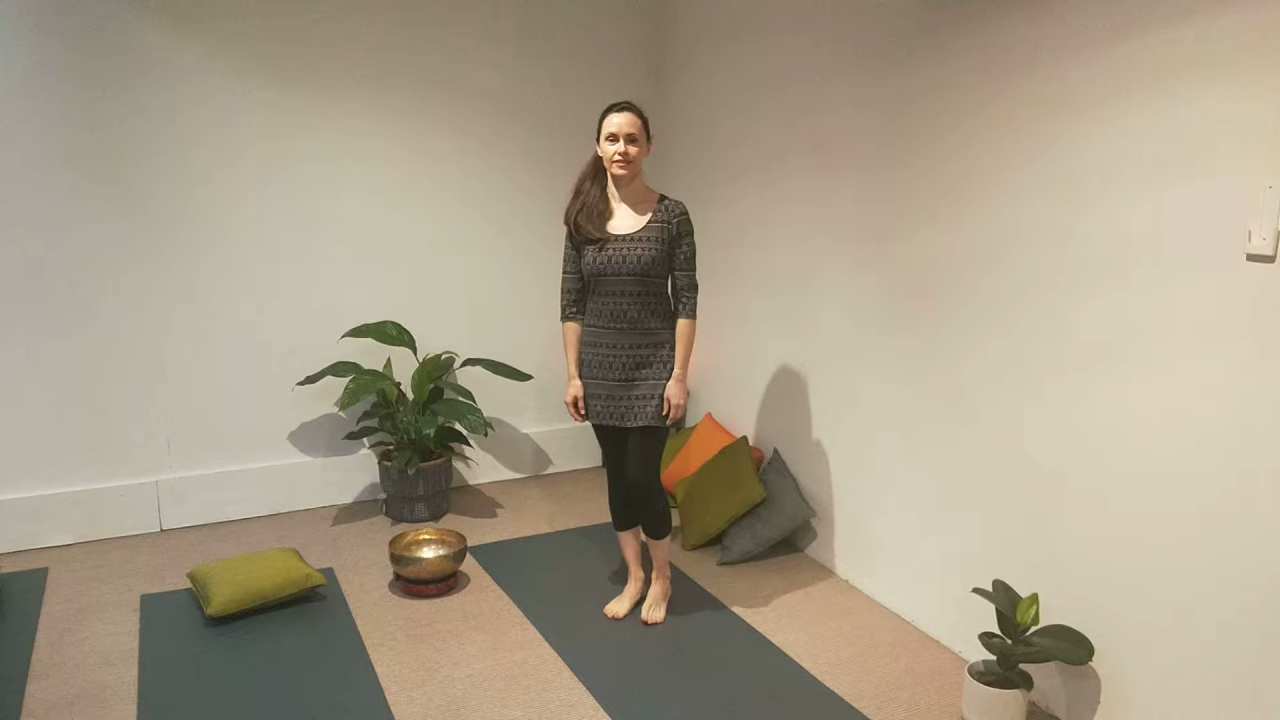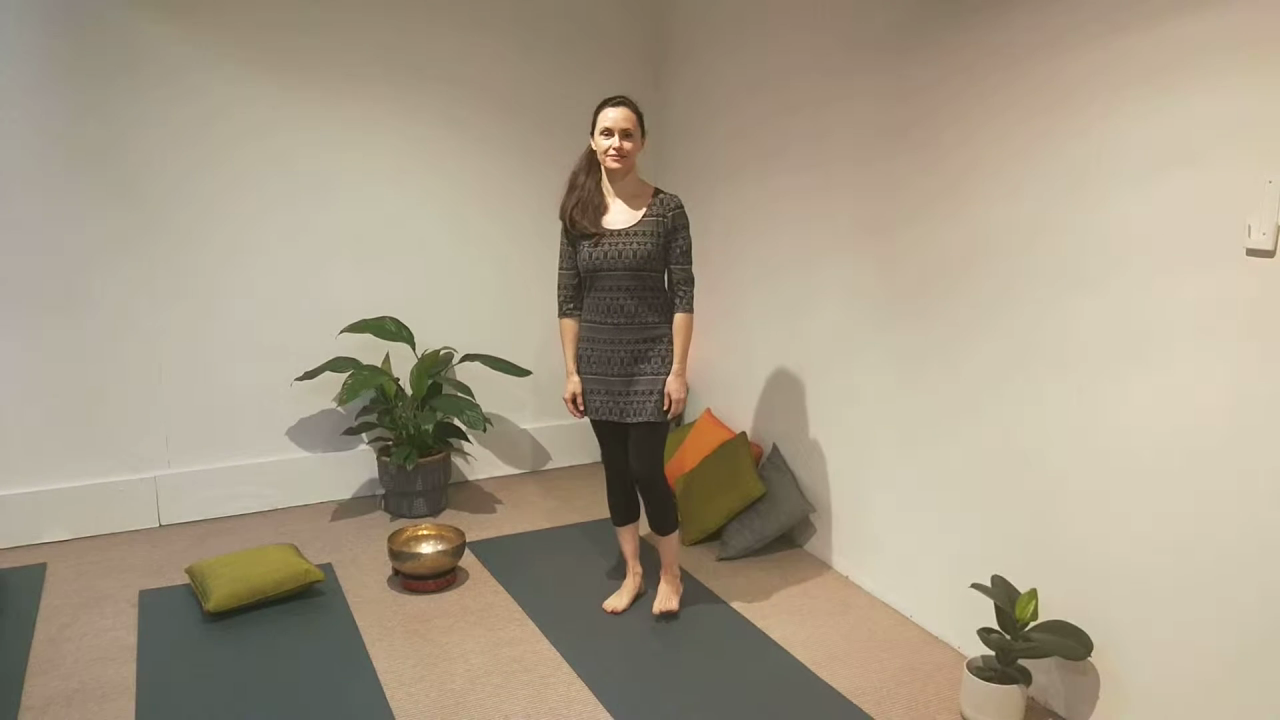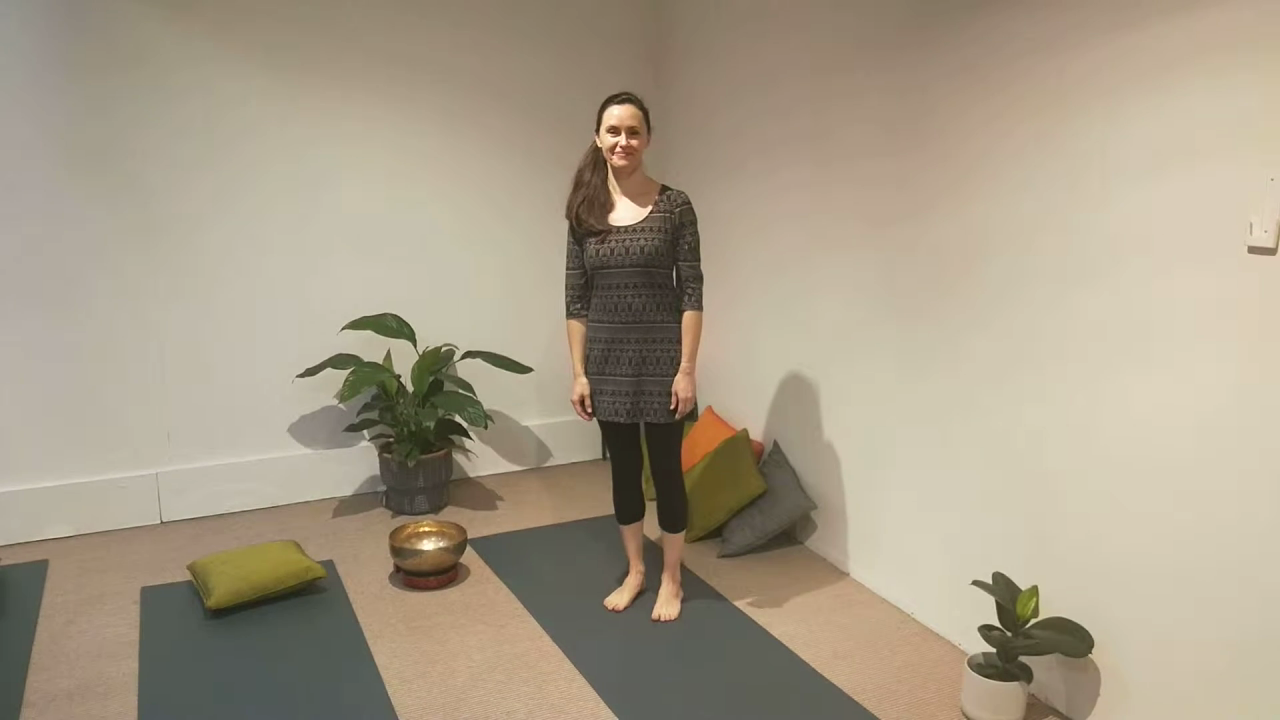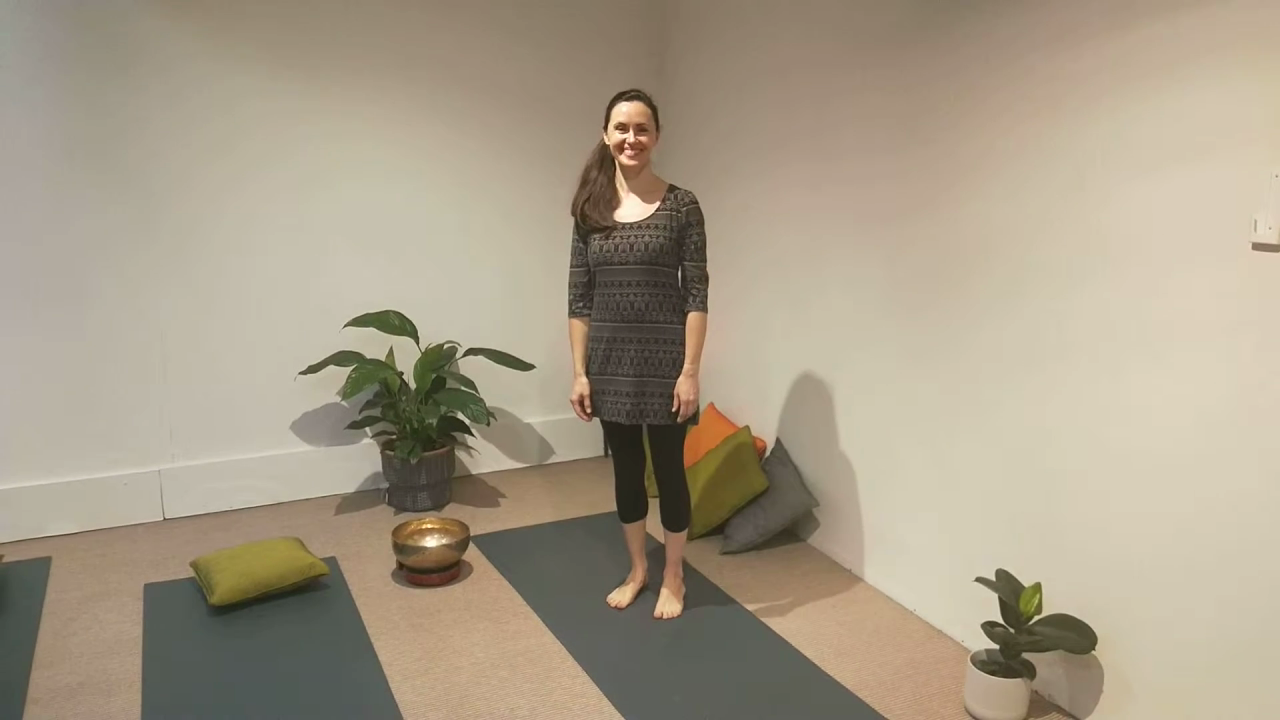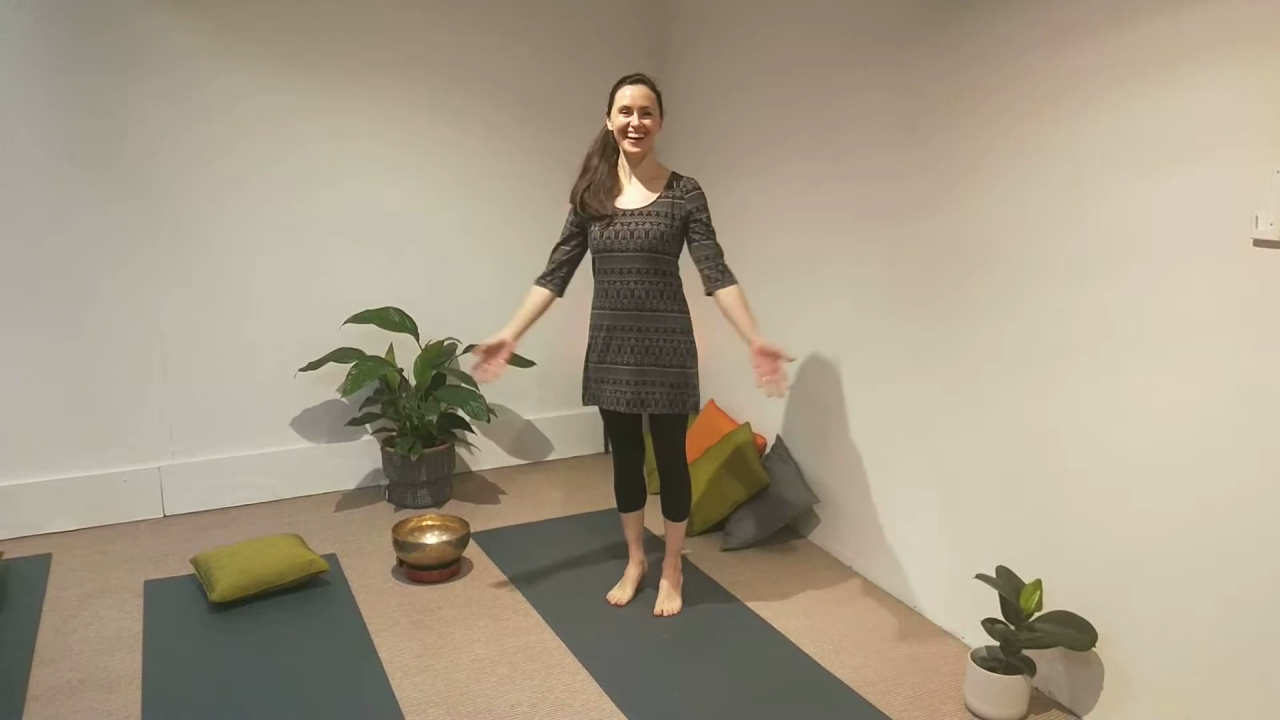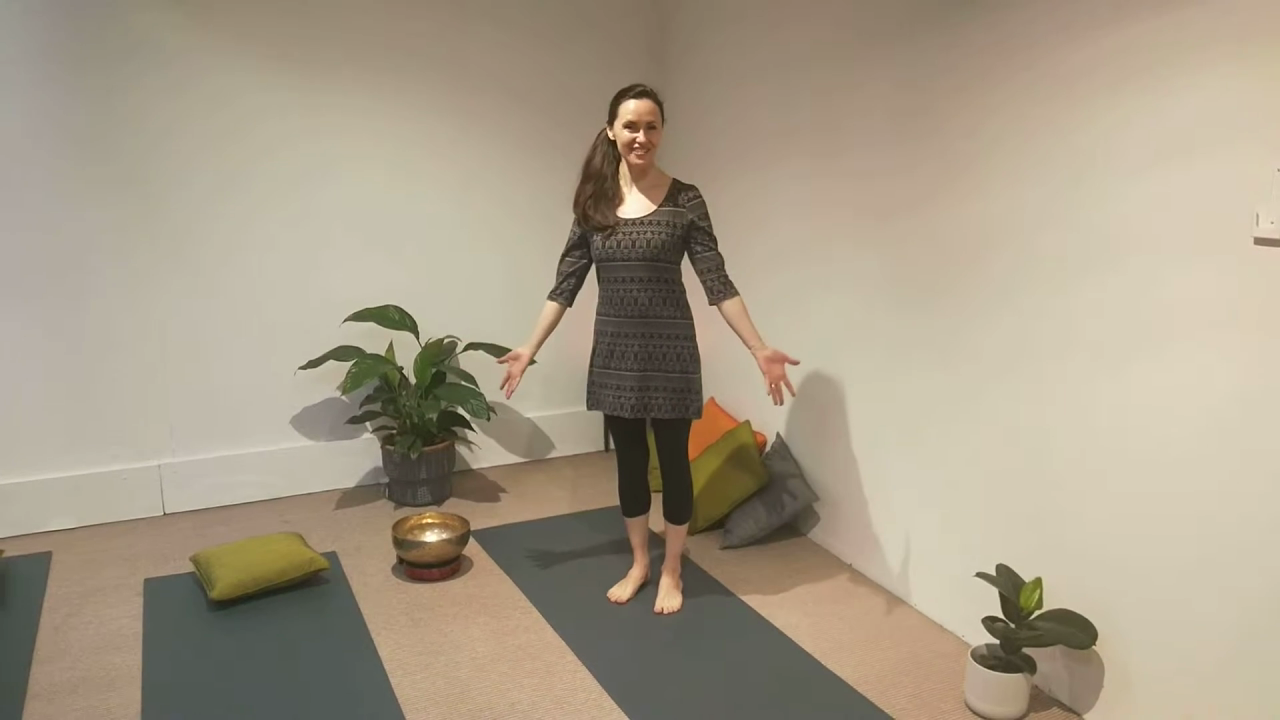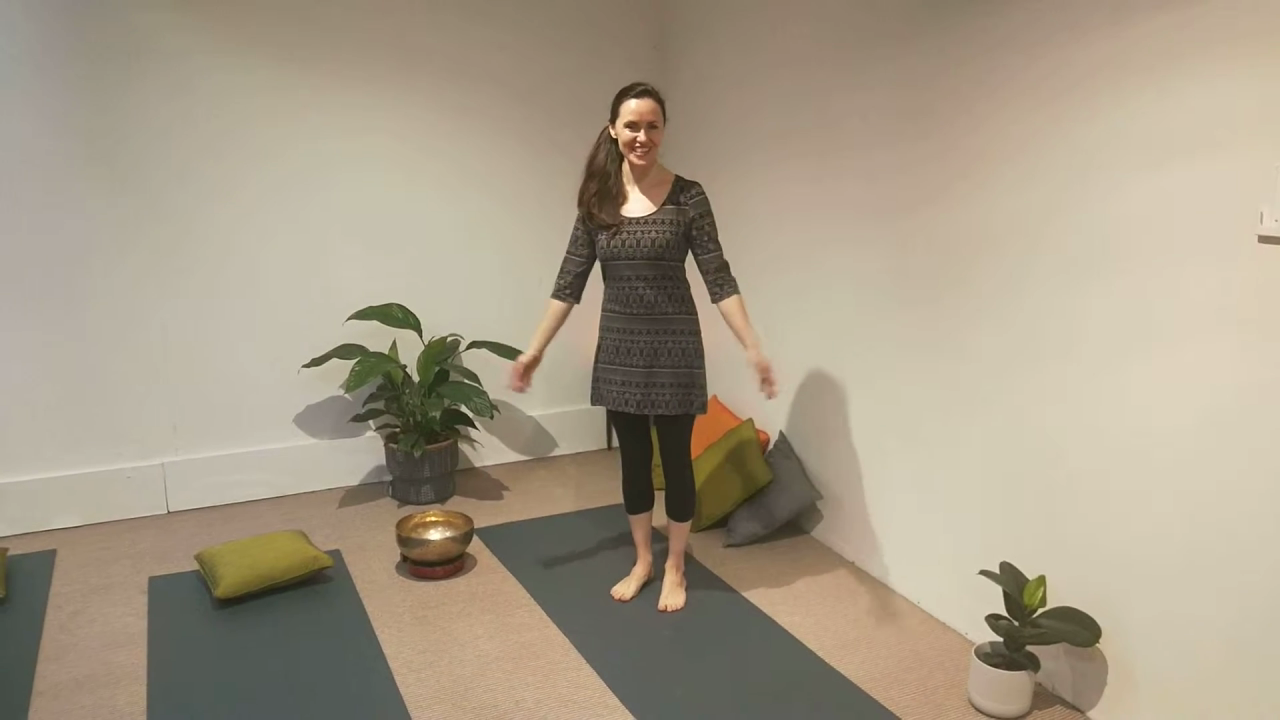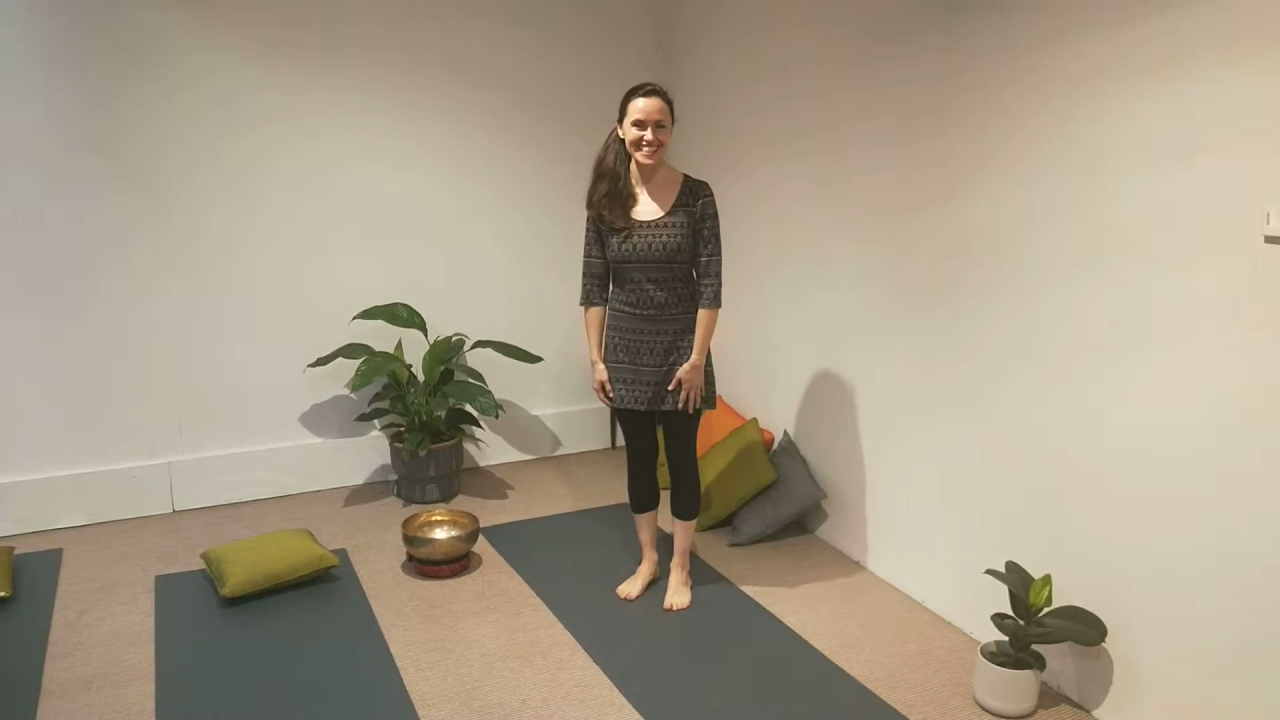
dt=0.5s
person 1, frame 1
left shoulder: (672, 215)
right shoulder: (584, 216)
left elbow: (686, 301)
right elbow: (572, 301)
left wrist: (679, 375)
right wrist: (573, 374)
left hip: (652, 364)
right hip: (601, 365)
left knee: (643, 474)
right knee: (616, 474)
left ankle: (661, 579)
right ankle: (633, 577)
person 1, frame 2
left shoulder: (667, 209)
right shoulder: (579, 212)
left elbow: (683, 295)
right elbow: (568, 298)
left wrist: (679, 369)
right wrist: (571, 370)
left hip: (651, 358)
right hip: (599, 360)
left knee: (646, 469)
right knee: (616, 469)
left ankle: (670, 574)
right ankle: (633, 573)
person 1, frame 3
left shoulder: (674, 205)
right shoulder: (585, 209)
left elbow: (691, 293)
right elbow: (576, 298)
left wrist: (687, 368)
right wrist: (579, 371)
left hip: (661, 357)
right hip: (607, 360)
left knee: (665, 467)
right knee: (623, 467)
left ankle: (671, 579)
right ankle: (634, 571)
person 1, frame 4
left shoulder: (682, 206)
right shoulder: (590, 208)
left elbow: (696, 296)
right elbow: (579, 298)
left wrist: (690, 371)
right wrist: (579, 372)
left hip: (663, 357)
right hip: (609, 359)
left knee: (668, 468)
right knee: (626, 468)
left ankle: (673, 576)
right ankle: (637, 568)
person 1, frame 5
left shoulder: (684, 192)
right shoulder: (591, 193)
left elbow: (716, 272)
right elbow: (555, 273)
left wrist: (754, 339)
right wrist: (510, 334)
left hip: (665, 344)
right hip: (610, 344)
left knee: (670, 458)
right knee: (625, 456)
left ankle: (672, 571)
right ankle: (635, 561)
person 1, frame 6
left shoulder: (685, 200)
right shoulder: (594, 201)
left elbow: (717, 282)
right elbow: (566, 283)
left wrist: (760, 350)
right wrist: (530, 349)
left hip: (669, 349)
right hip: (614, 350)
left knee: (672, 461)
right knee: (629, 460)
left ankle: (671, 571)
right ankle: (639, 562)
person 1, frame 7
left shoulder: (687, 196)
right shoulder: (598, 199)
left elbow: (719, 279)
right elbow: (569, 280)
left wrist: (753, 347)
right wrist: (535, 348)
left hip: (673, 345)
right hip: (618, 346)
left knee: (675, 458)
right knee: (633, 457)
left ankle: (675, 568)
right ankle: (642, 560)
person 1, frame 8
left shoulder: (696, 196)
right shoulder: (606, 199)
left elbow: (710, 285)
right elbow: (594, 285)
left wrist: (698, 358)
right wrist: (596, 357)
left hip: (679, 346)
right hip: (626, 348)
left knee: (681, 458)
right knee: (639, 457)
left ankle: (681, 568)
right ankle: (647, 560)
